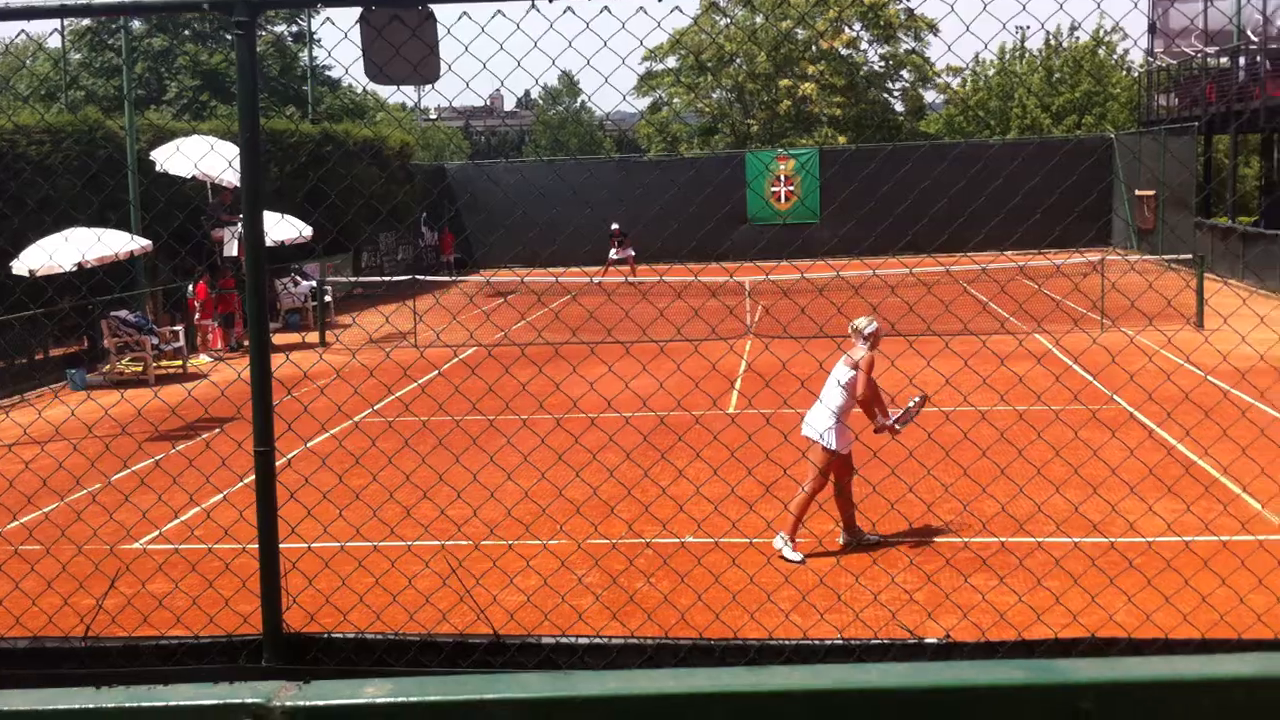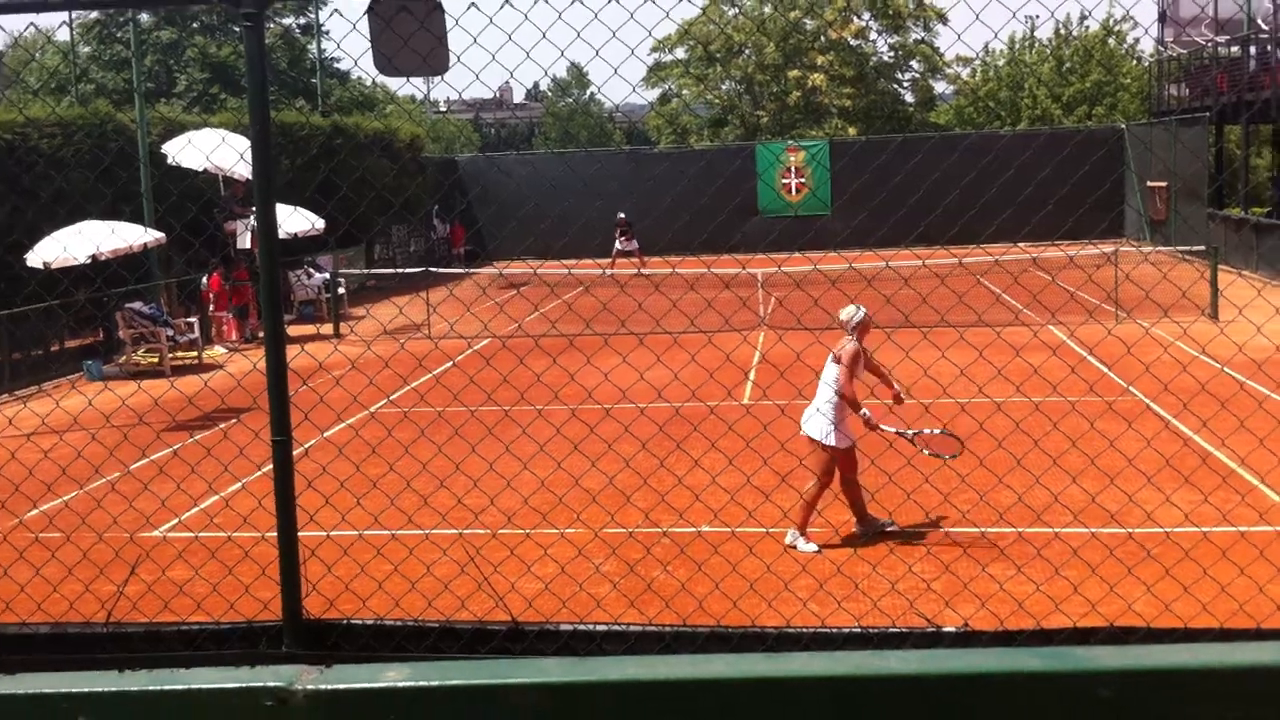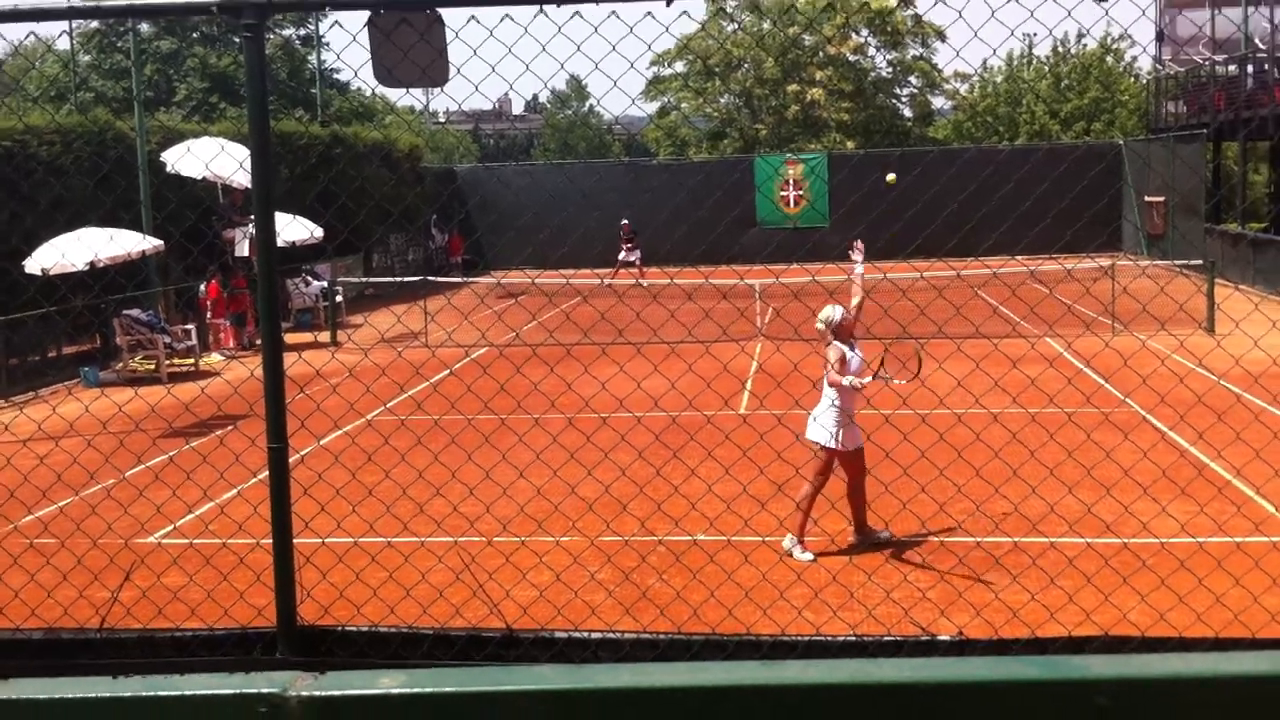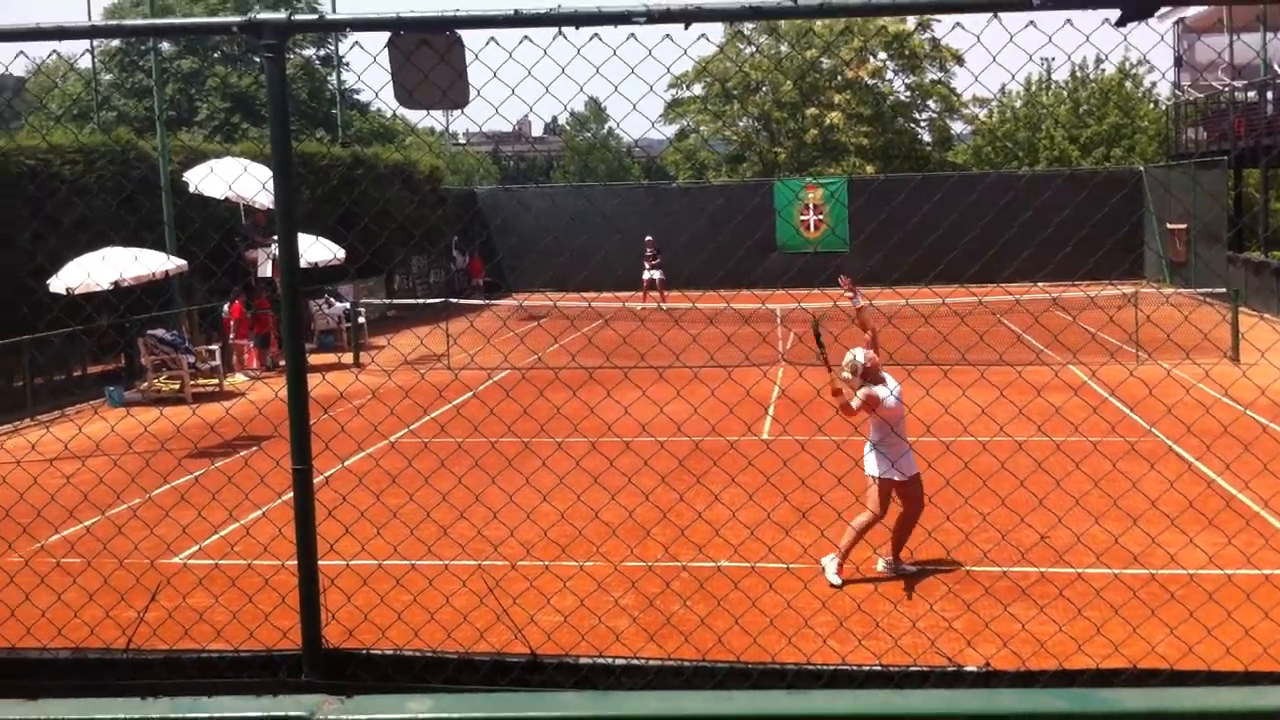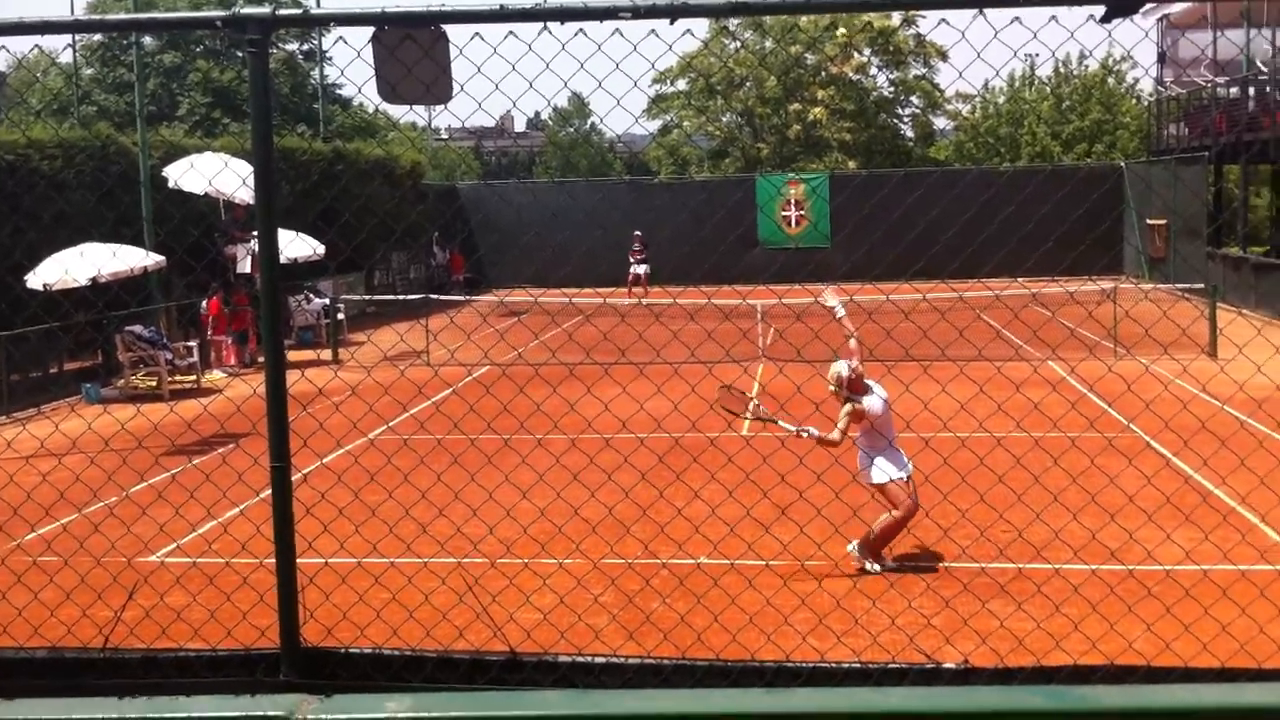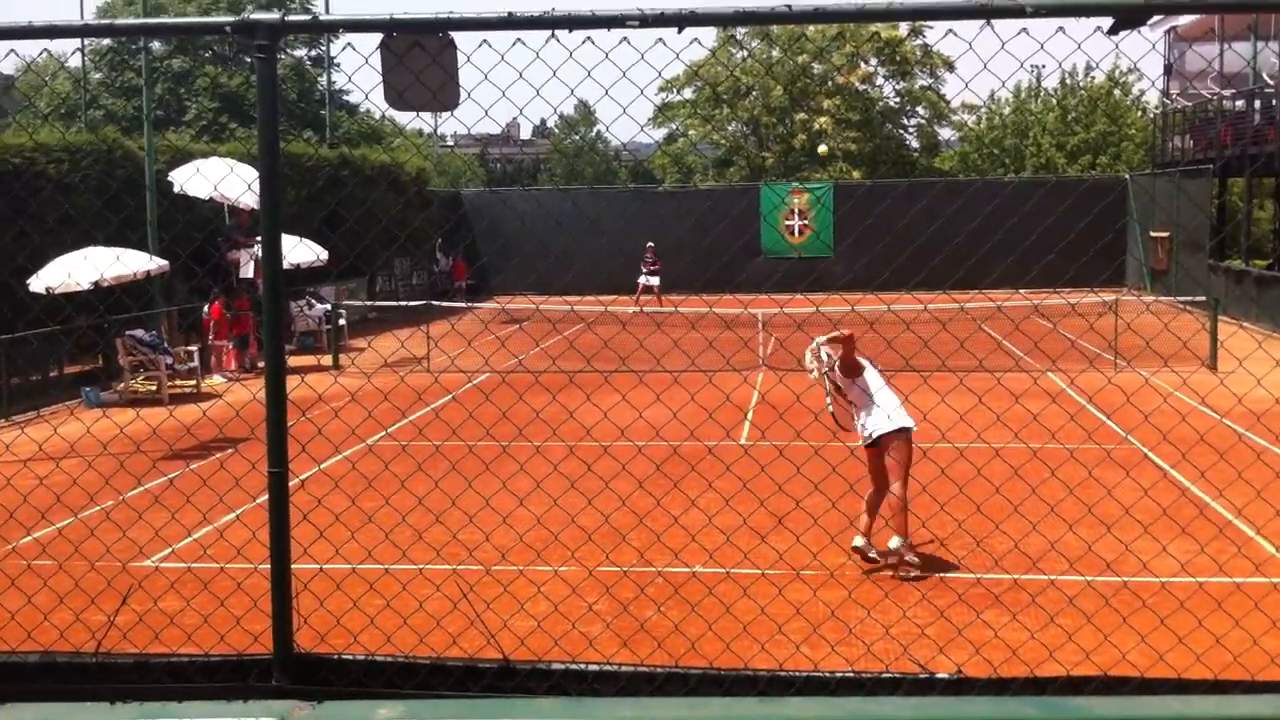
dt=0.3s
person 1, frame 1
left shoulder: (857, 355)
right shoulder: (866, 356)
left elbow: (872, 390)
right elbow: (861, 396)
left wrist: (885, 419)
right wrist: (878, 421)
left hip: (832, 424)
right hip: (825, 425)
left knee: (844, 478)
right knee: (815, 483)
left ankle: (851, 532)
right ankle: (786, 538)
person 1, frame 2
left shoulder: (858, 348)
right shoulder: (850, 347)
left elbow: (874, 367)
right elbow: (845, 387)
left wrist: (893, 387)
right wrist: (864, 414)
left hip: (838, 421)
right hip: (825, 421)
left knee: (850, 473)
right knee: (823, 478)
left ankle: (864, 521)
right ankle: (797, 533)
person 1, frame 3
left shoulder: (849, 342)
right shoulder: (837, 351)
left elbow: (857, 299)
right elbow: (831, 377)
left wrist: (858, 266)
right wrist: (847, 381)
left hip: (846, 425)
right hip: (829, 425)
left knee: (858, 478)
right knee: (816, 483)
left ankle: (862, 531)
right ankle: (794, 539)
person 1, frame 4
left shoulder: (878, 374)
right shoulder: (868, 394)
left elbow: (870, 330)
right elbow: (847, 411)
left wrist: (857, 300)
right wrist: (841, 398)
left hip: (901, 453)
right hip: (884, 457)
left knee: (914, 507)
right knee: (874, 513)
left ankle: (892, 560)
right ankle: (835, 559)
person 1, frame 5
left shoulder: (861, 382)
right shoulder: (853, 407)
left elbow: (854, 339)
right elbow: (835, 439)
left wrist: (838, 310)
right wrist: (814, 434)
left hip: (890, 455)
right hip: (877, 461)
left knee: (909, 507)
right knee: (906, 509)
left ankle: (872, 552)
right ankle: (863, 547)
person 1, frame 6
left shoulder: (836, 376)
right shoulder: (847, 364)
right elbow: (848, 337)
right wrist: (825, 340)
left hip: (871, 428)
right hip: (891, 422)
left knee: (879, 486)
right knee: (898, 484)
left ankle: (862, 538)
right ankle: (900, 541)
